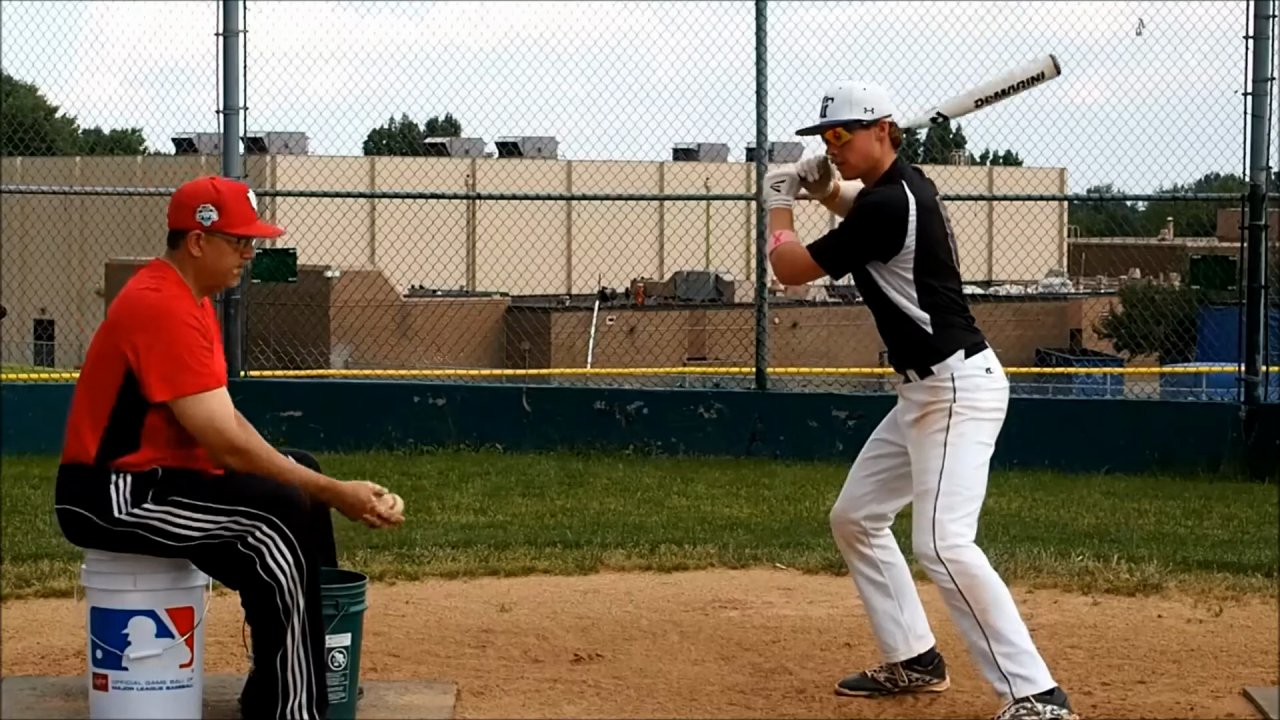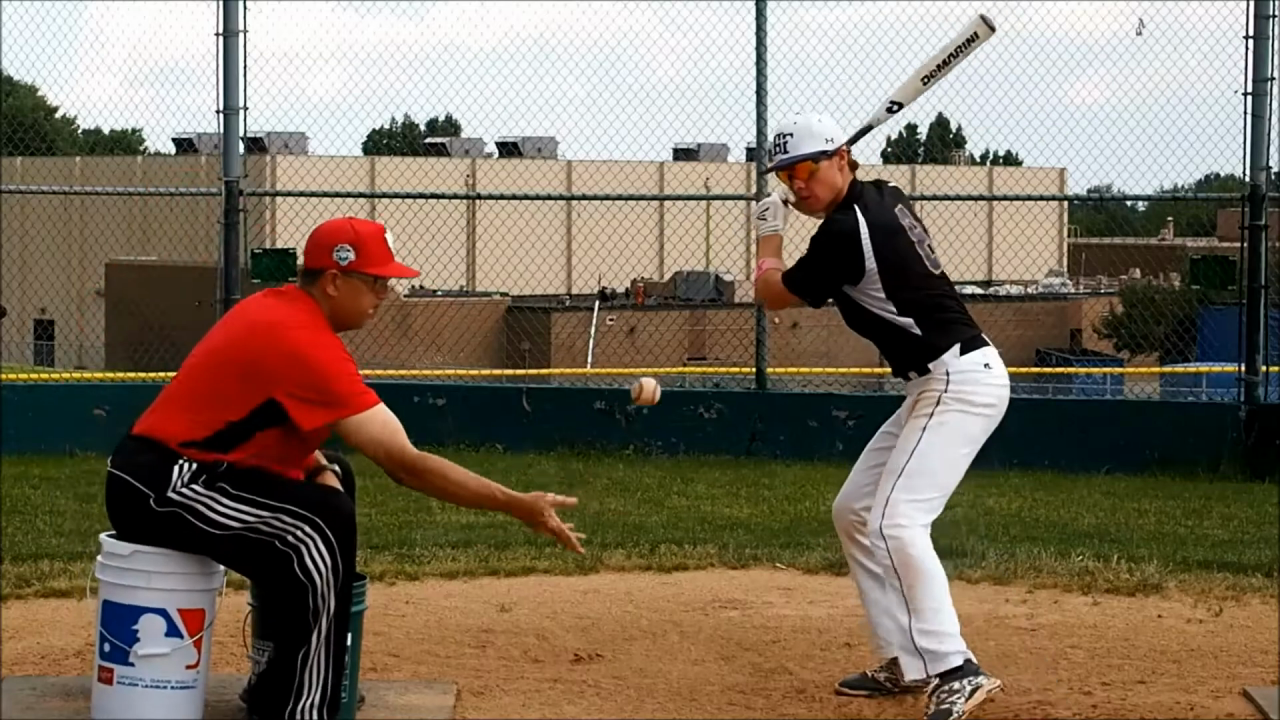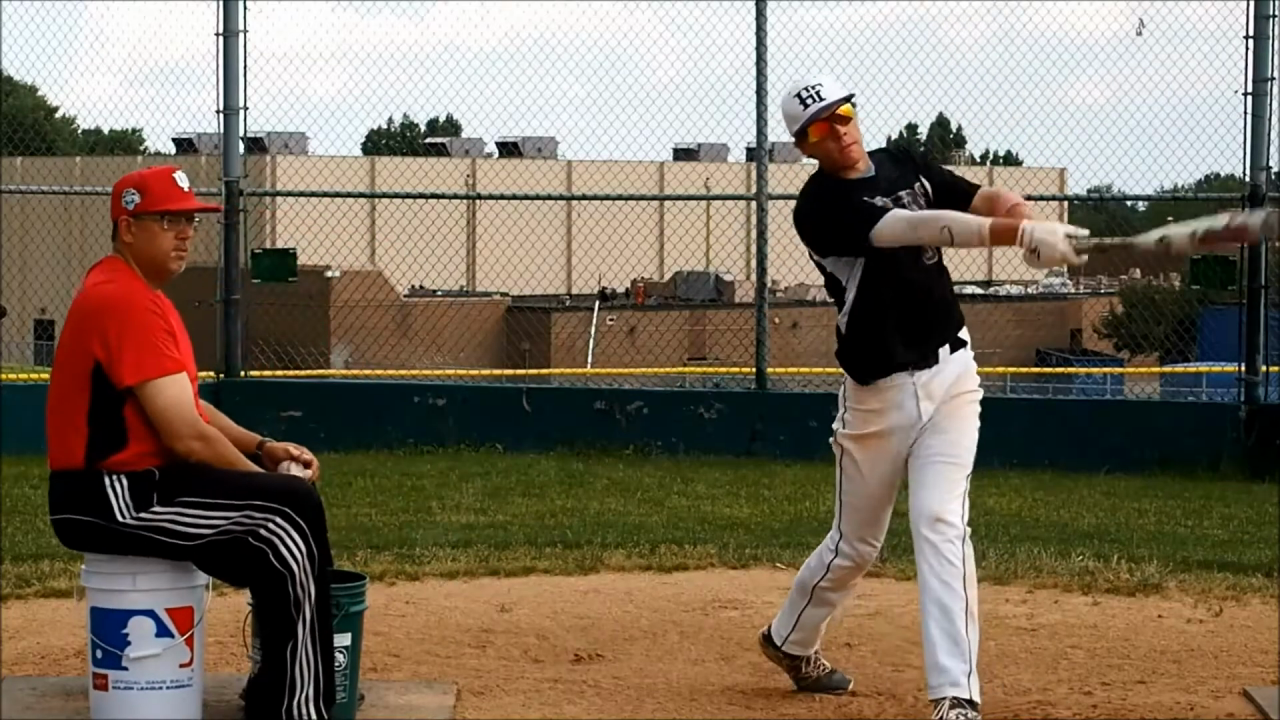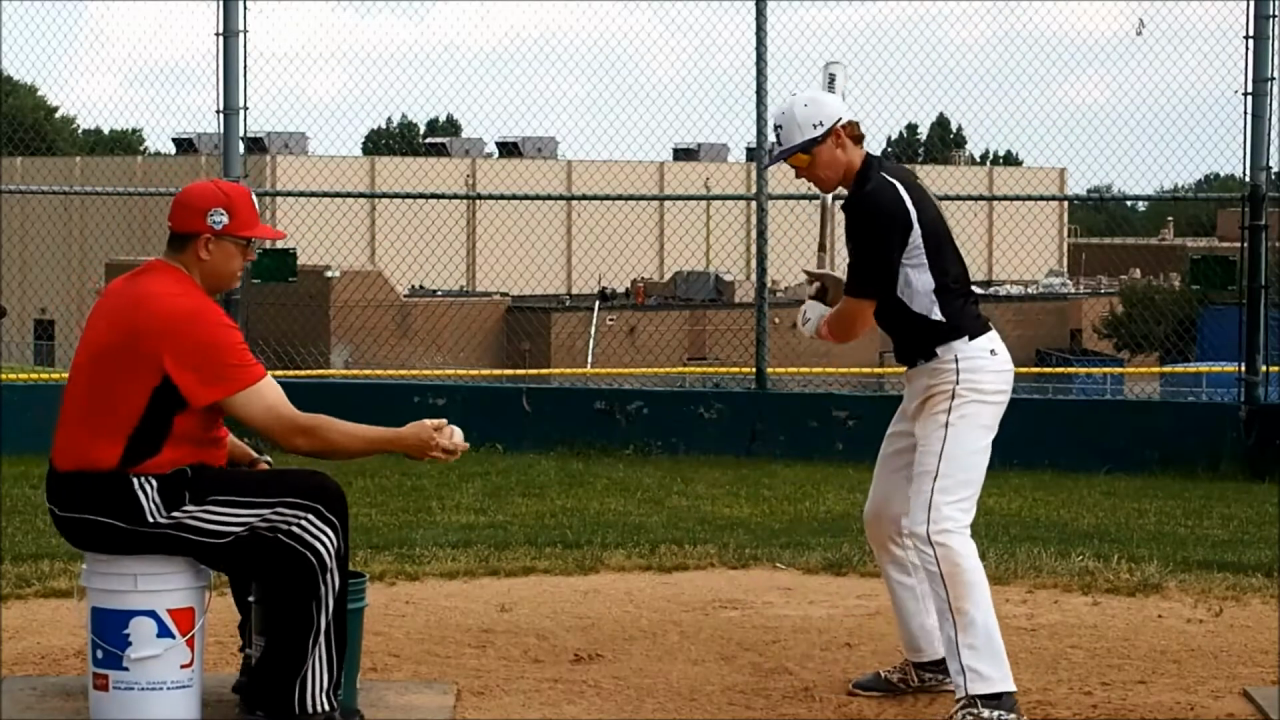
dt=1s
person 1, frame 1
left shoulder: (894, 203)
right shoulder: (899, 187)
left elbow: (790, 268)
right elbow: (854, 205)
left wrist: (777, 204)
right wrist: (819, 183)
left hip: (956, 388)
right hip: (925, 390)
left knee: (941, 542)
right knee: (854, 517)
right ankle: (914, 659)
person 1, frame 2
left shoulder: (847, 229)
right shoulder: (876, 196)
left elbow: (771, 294)
left wrist: (767, 232)
right wrist: (794, 204)
left hip: (960, 380)
right hip: (929, 385)
left knee: (893, 516)
right knee: (852, 513)
right ankle: (906, 660)
person 1, frame 3
left shoulder: (904, 164)
right shoulder: (816, 209)
left elbow: (992, 203)
right elbow: (917, 228)
left wrist: (1032, 226)
right wrist: (1020, 238)
left hip: (948, 377)
right hip: (876, 393)
left knee: (942, 524)
right knee: (853, 544)
right ankle: (788, 640)
person 1, frame 4
left shoulder: (874, 200)
right shoulder: (887, 182)
left elbow: (851, 324)
left wrist: (814, 318)
right wrist: (847, 288)
left hip: (962, 369)
right hip: (936, 372)
left knee: (937, 527)
right knee: (885, 517)
right ankle: (929, 660)
person 2, frame 1
left shoulder: (180, 293)
right shoulder: (167, 309)
left elbow: (217, 419)
right elbow: (229, 447)
right wrist: (335, 494)
left hip: (151, 474)
right hip: (111, 497)
left knee: (301, 484)
right knee: (280, 520)
person 2, frame 2
left shoulder: (278, 305)
right shoulder: (307, 343)
right elbow: (407, 462)
left wrist: (316, 466)
right wrist: (519, 505)
left hip: (180, 476)
right hip: (160, 489)
left knee: (322, 494)
right knee: (319, 529)
person 2, frame 3
left shoulder: (136, 292)
right shoulder: (126, 301)
left elbow: (187, 405)
right elbow: (187, 437)
left wrist: (261, 447)
right wrist: (269, 482)
left hip: (125, 483)
right hip: (105, 498)
left knee: (291, 497)
right knee: (292, 509)
person 2, frame 4
left shoulder: (130, 289)
right shoulder: (191, 315)
right elbow: (295, 432)
left wrist: (252, 463)
right wrist: (401, 440)
left hip: (89, 490)
right hip: (121, 502)
left knee: (275, 500)
right knee: (315, 507)
